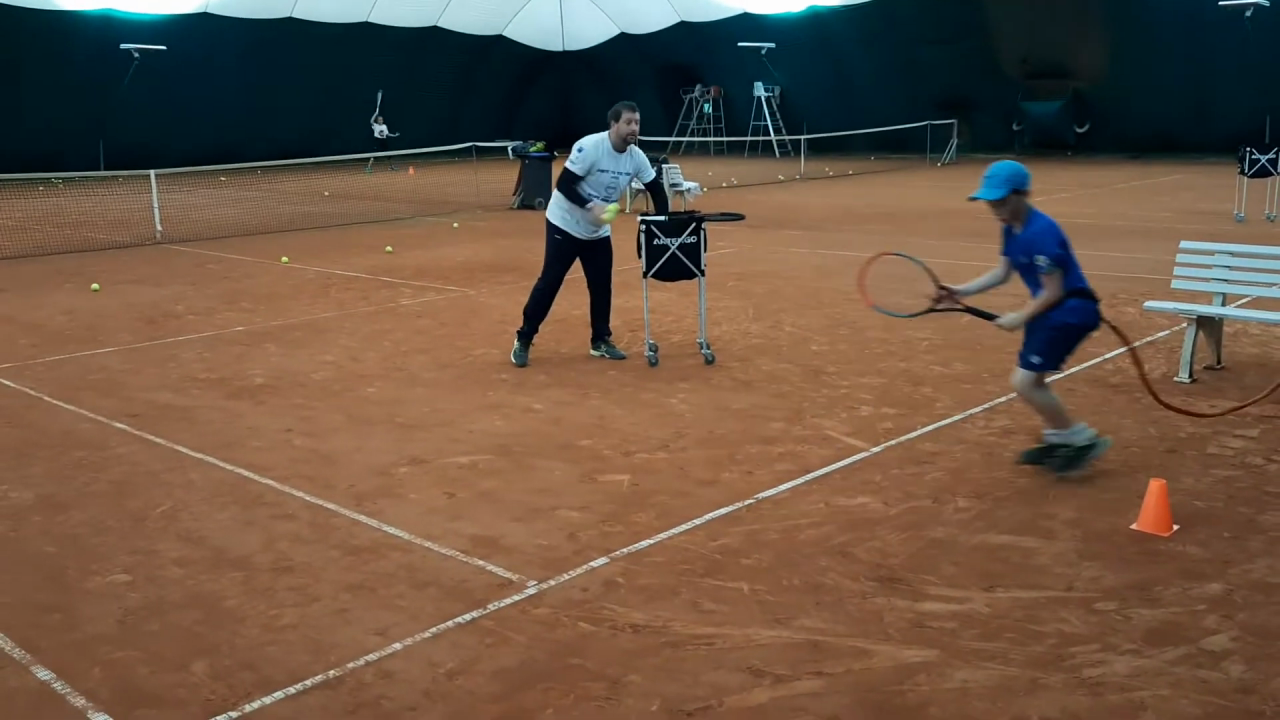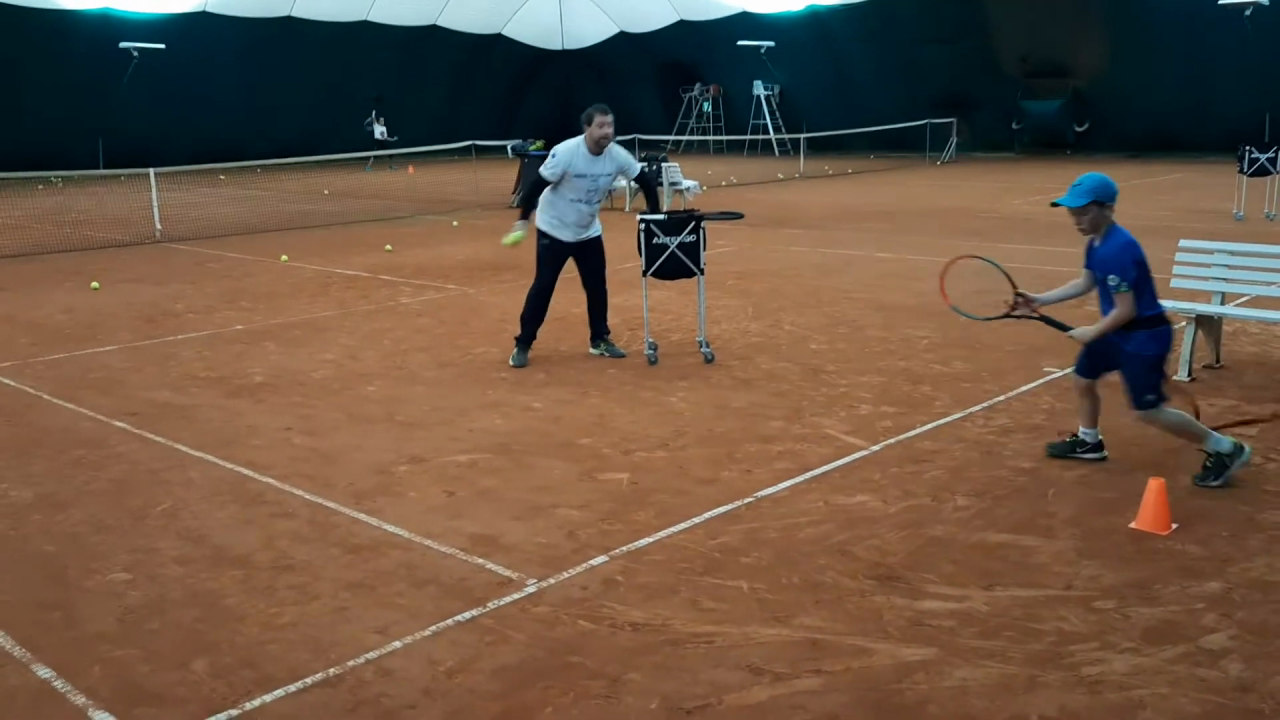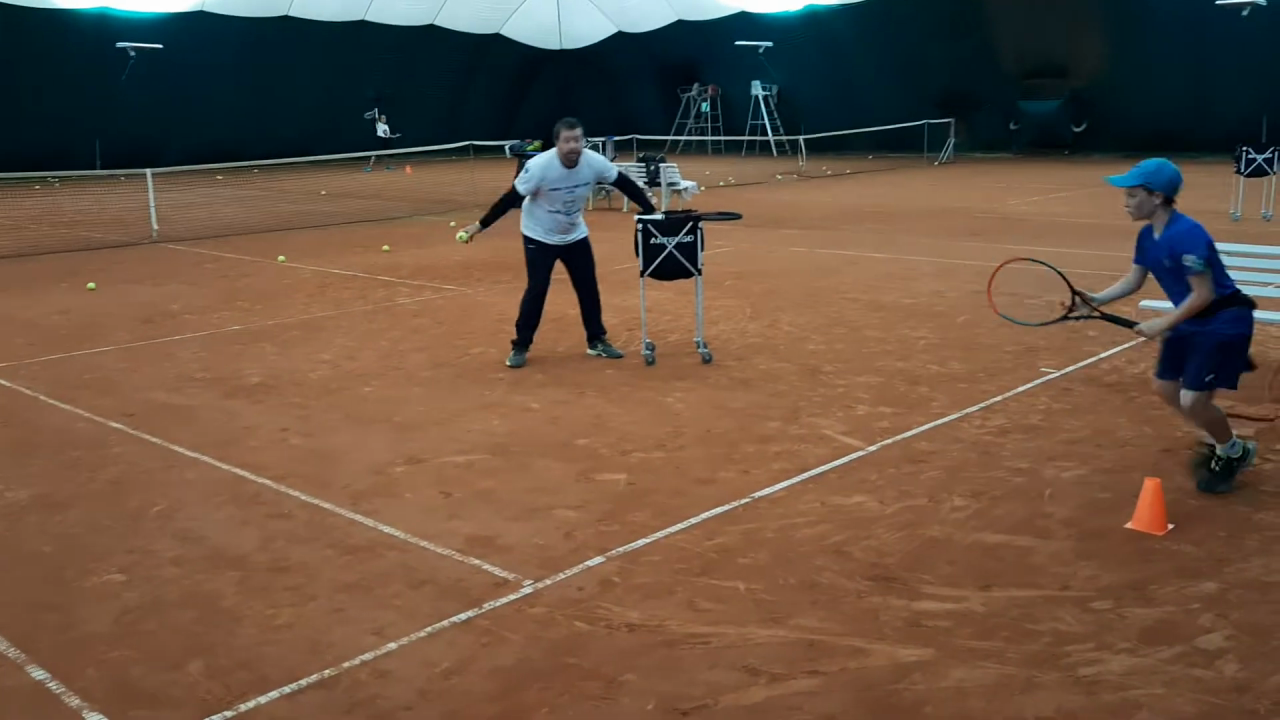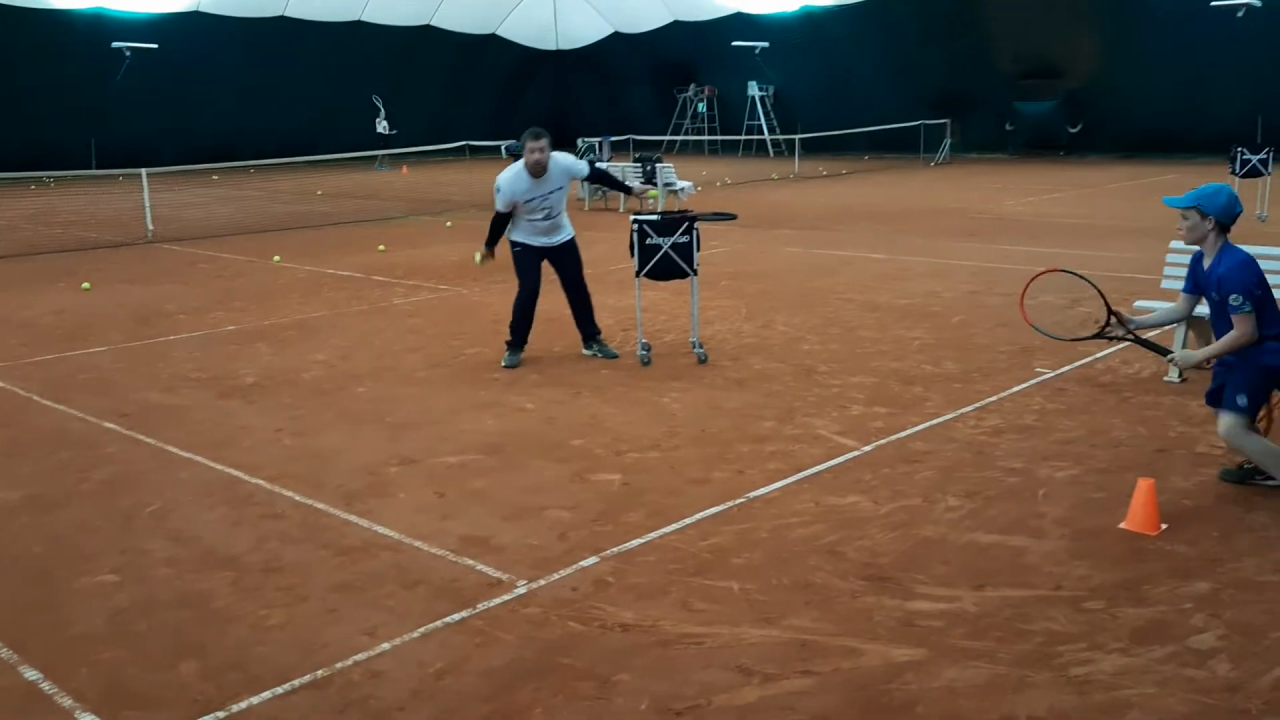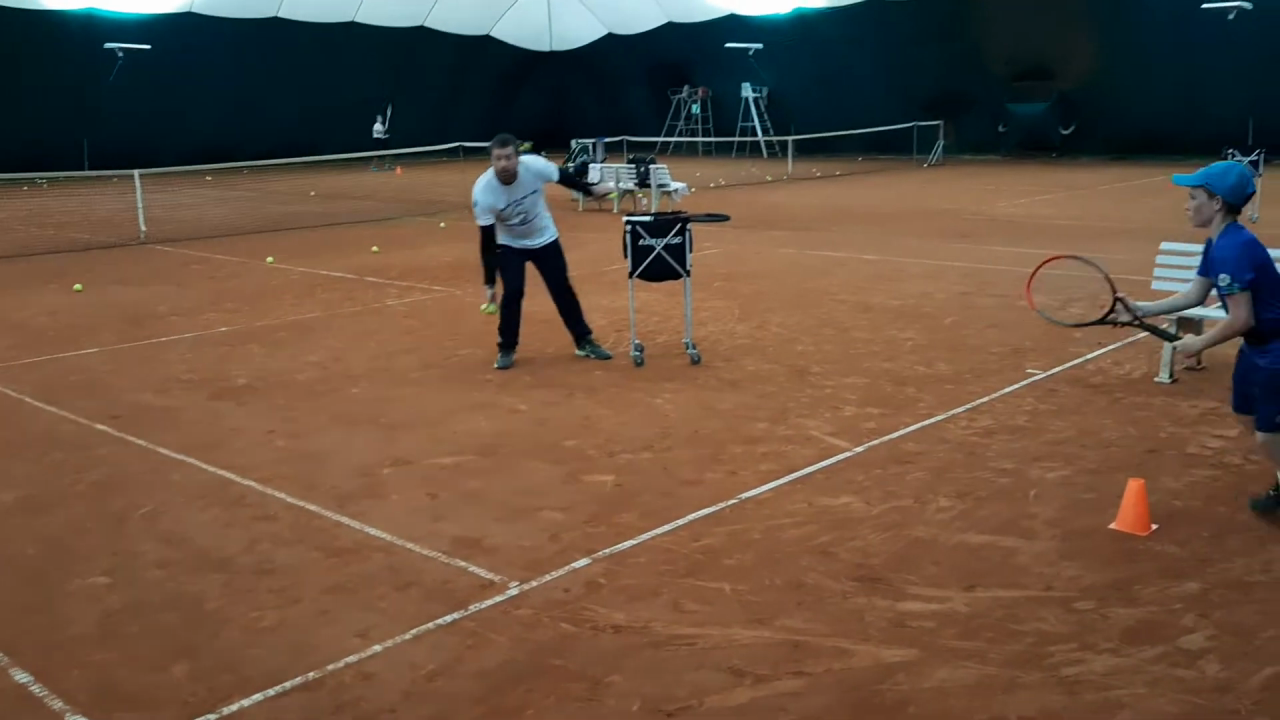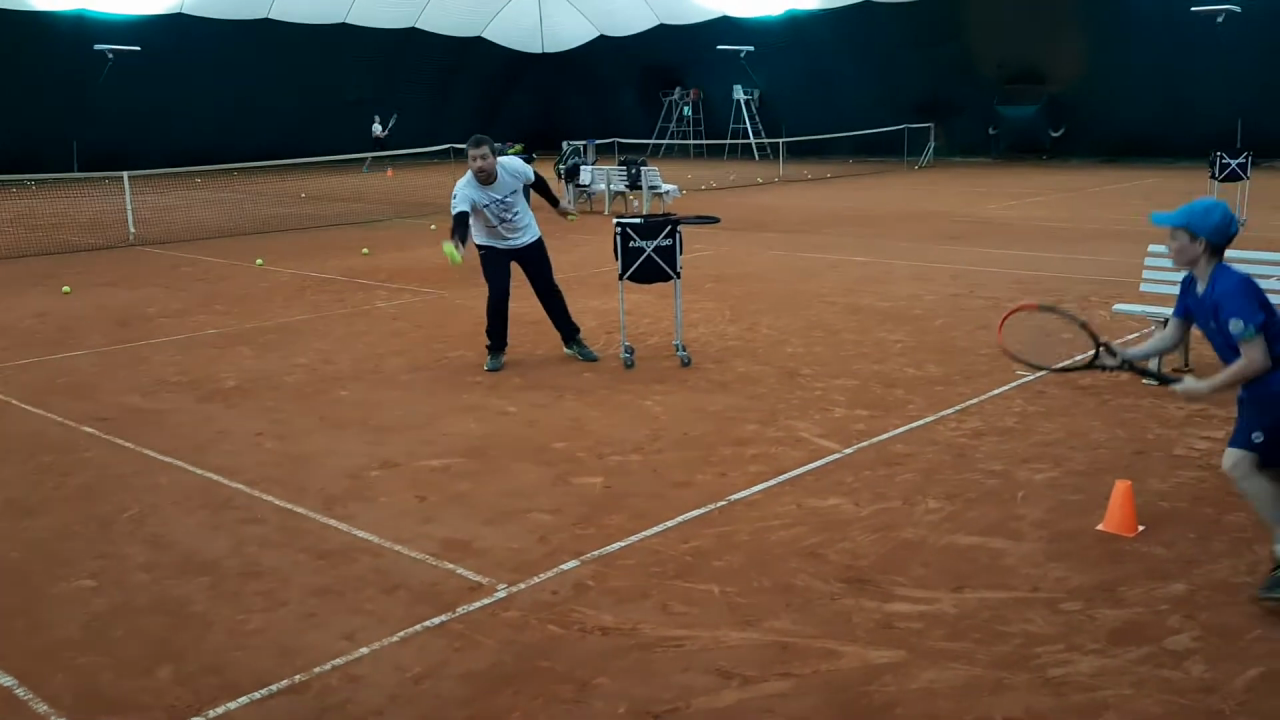
dt=0.2s
person 1, frame 1
left shoulder: (1042, 233)
right shoulder: (1011, 229)
left elbow: (1054, 291)
right elbow: (1002, 273)
left wrist: (1019, 317)
right wrist: (961, 290)
left hip: (1069, 312)
right hip: (1049, 311)
left knee: (1023, 381)
right knee: (1031, 379)
left ankle: (1081, 440)
right ankle: (1059, 440)
person 1, frame 2
left shoulder: (1119, 250)
right shoulder: (1096, 243)
left elbow: (1127, 308)
right elbow: (1085, 283)
left wrist: (1091, 333)
right wrist: (1042, 299)
left hip: (1146, 335)
right hip: (1119, 331)
left knee: (1149, 412)
right knee: (1083, 381)
left ankle: (1226, 450)
right ankle: (1088, 440)
person 1, frame 3
left shoulder: (1187, 234)
right shoulder: (1148, 235)
left elbow: (1205, 293)
right elbow: (1134, 281)
left wrist: (1165, 325)
right wrist: (1096, 298)
left hip: (1224, 319)
right hip: (1192, 322)
left knee: (1192, 401)
right knee: (1165, 388)
left ankle: (1231, 453)
right ankle: (1225, 446)
person 1, frame 4
left shoulder: (1234, 267)
right shoulder: (1201, 261)
left elbow: (1246, 332)
right elbow: (1182, 308)
left wrist: (1199, 357)
right wrist: (1136, 322)
right hip: (1235, 355)
left knee: (1230, 429)
right knee: (1232, 423)
person 1, frame 5
left shoulder: (1236, 249)
right shoulder: (1217, 246)
left elbow: (1243, 318)
right elbow: (1196, 294)
left wrist: (1200, 344)
right wrist: (1141, 309)
right knee: (1250, 419)
person 1, frame 6
left shoulder: (1232, 291)
right shoulder: (1192, 287)
right elbow: (1169, 339)
left wrist: (1205, 388)
right wrist: (1125, 355)
left knee: (1238, 466)
person 2, frame 1
left shoulder: (636, 156)
right shoulder: (589, 146)
left elbow: (656, 189)
right elbow: (562, 183)
right wrist: (589, 206)
left hip: (599, 231)
right hip: (566, 226)
left knee: (602, 286)
right knee: (550, 282)
left ankle: (600, 341)
right ankle: (524, 339)
person 2, frame 2
left shoulder: (618, 155)
right shoulder: (564, 153)
left elbow: (647, 183)
right elbow: (537, 186)
right wrist: (523, 220)
left hip: (589, 232)
right hip: (554, 230)
left knee: (597, 286)
right knee: (543, 285)
left ankle: (599, 340)
right ankle: (523, 344)
person 2, frame 3
left shoulder: (593, 161)
right shoulder: (536, 167)
left elbow: (623, 182)
right elbow: (510, 199)
left wrist: (650, 209)
right wrist: (480, 225)
left hip: (574, 234)
right hip: (539, 236)
left knee: (588, 286)
right knee: (537, 289)
left ankle: (596, 340)
right ankle: (520, 346)
person 2, frame 4
left shoulder: (563, 162)
right shoulder: (508, 181)
left elbow: (595, 174)
right elbow: (501, 218)
left wrist: (629, 189)
right wrist: (489, 247)
left hip: (561, 236)
right hip: (525, 240)
left knee: (577, 287)
right knee: (528, 290)
left ankle: (592, 341)
right ankle: (515, 347)
person 2, frame 5
left shoulder: (534, 165)
right shoulder: (483, 191)
left elbow: (563, 177)
right elbow: (488, 237)
left wrist: (590, 191)
right wrist: (489, 284)
left hip: (544, 237)
right hip: (508, 244)
left knee: (562, 288)
right knee: (513, 291)
left ankle: (584, 341)
right ankle: (507, 348)
person 2, frame 6
left shoulder: (513, 165)
right shoulder: (464, 189)
left elbow: (537, 181)
right elbow: (461, 221)
left wrist: (557, 204)
right wrist: (457, 244)
left hip: (528, 237)
right hip: (492, 243)
left knee: (548, 288)
right knee: (498, 293)
left ankle: (572, 340)
right ankle: (496, 350)
